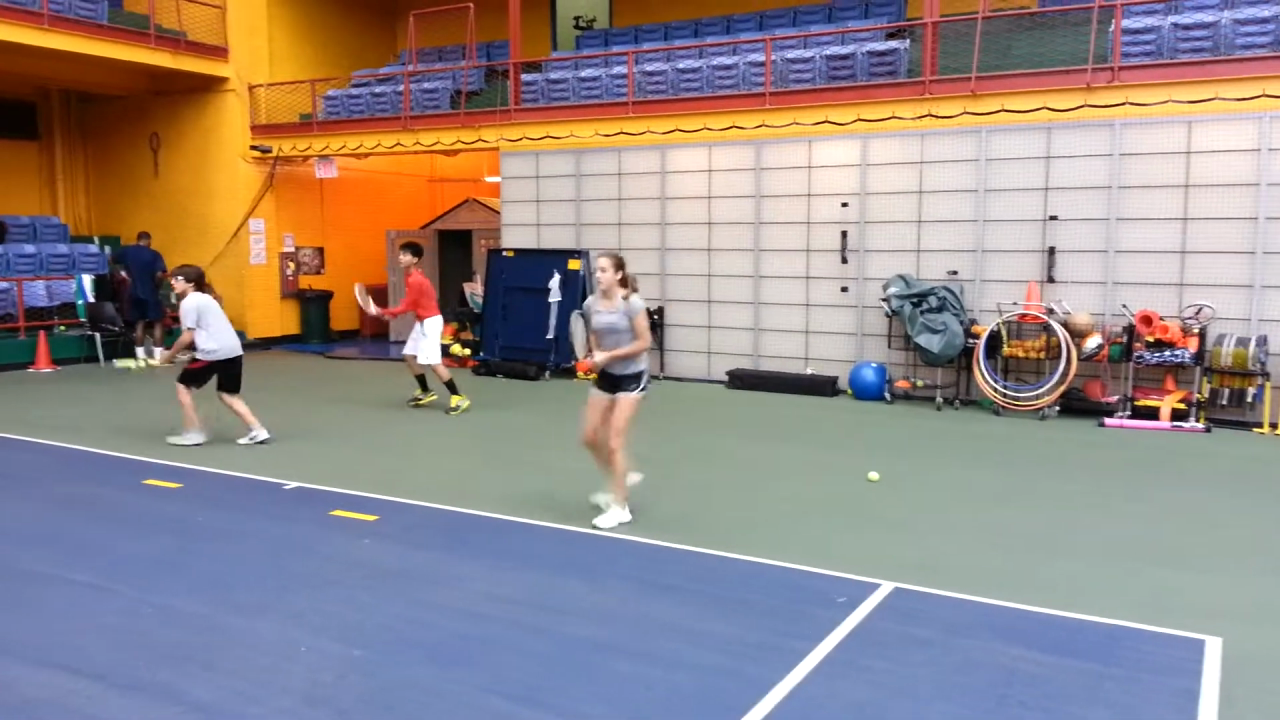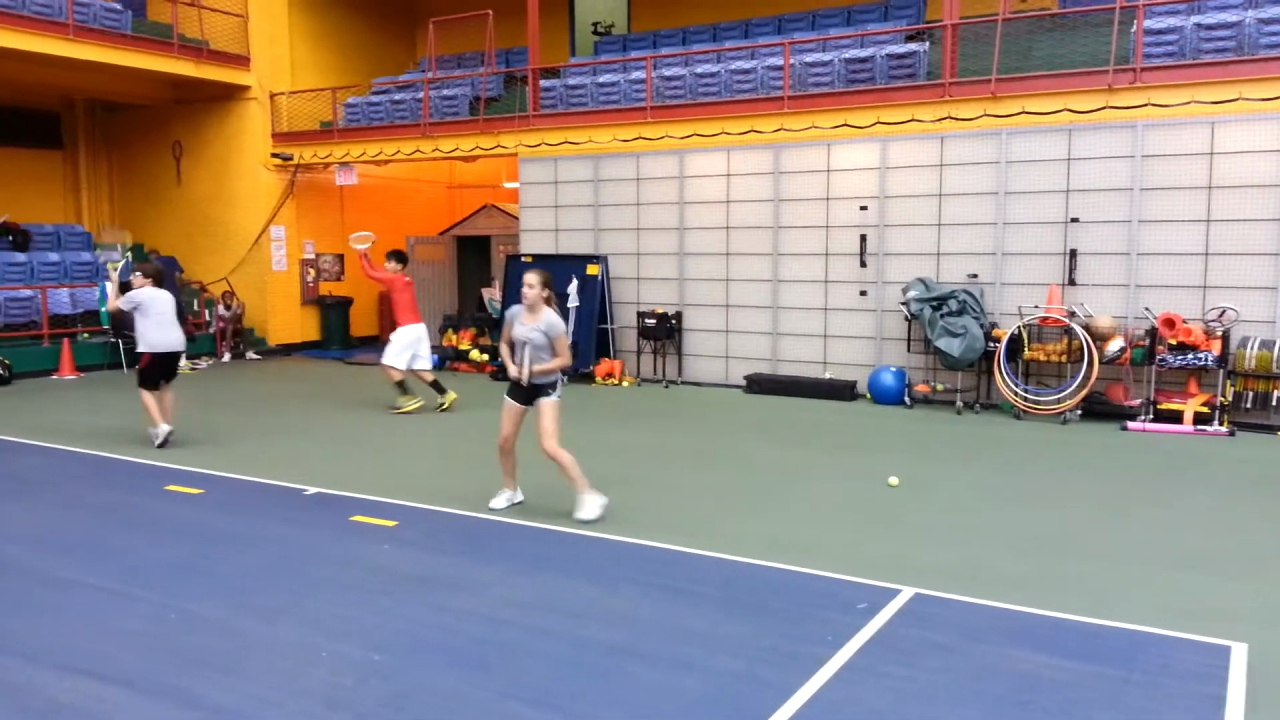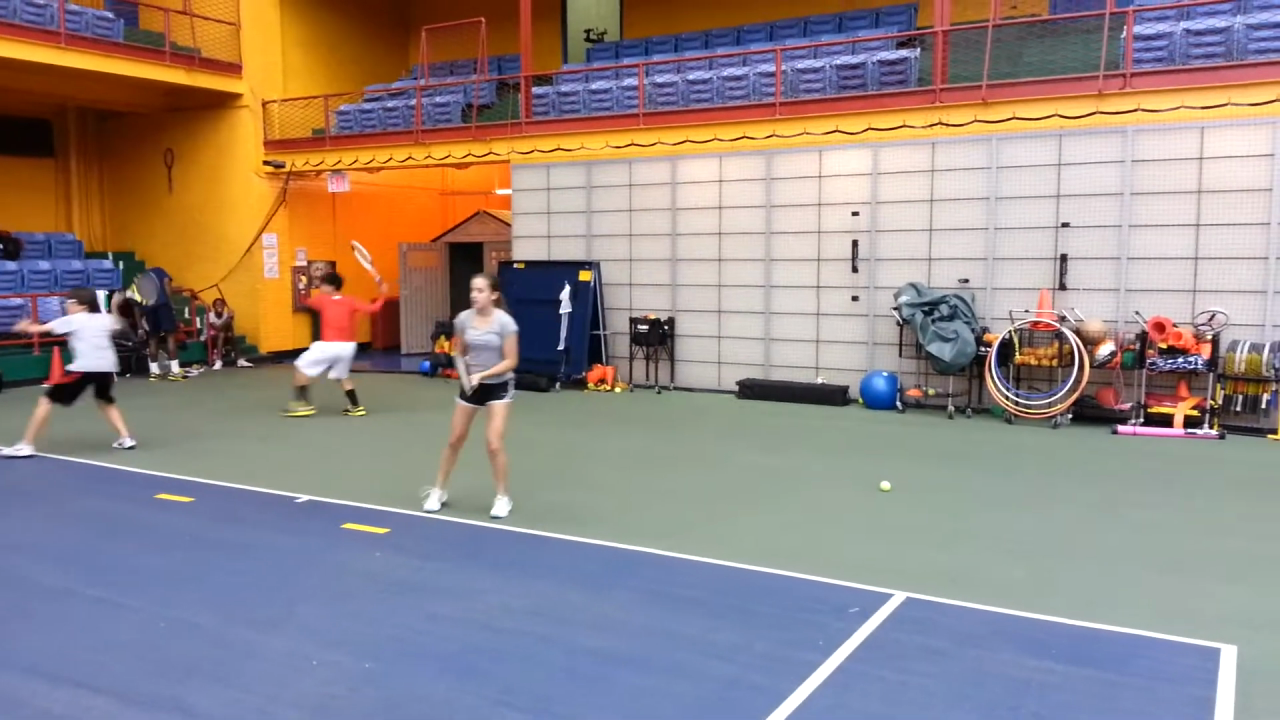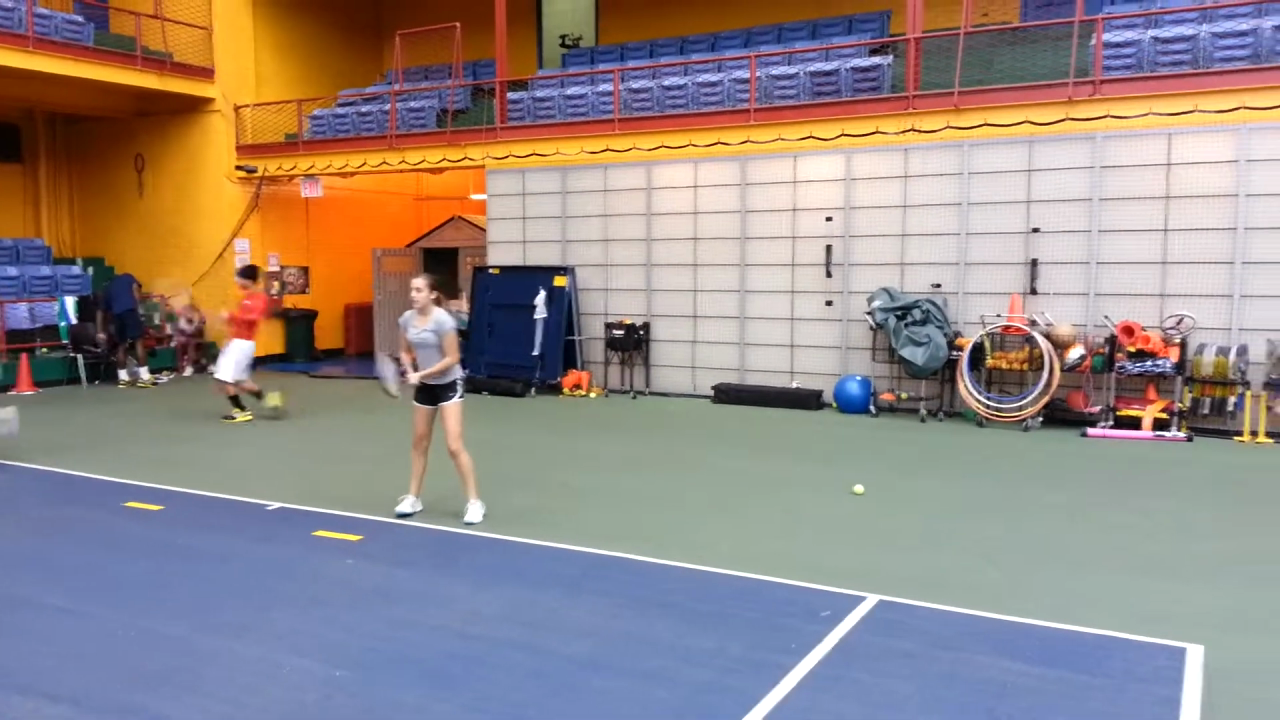
dt=0.4s
person 1, frame 1
left shoulder: (632, 303)
right shoulder: (592, 304)
left elbow: (644, 343)
left wrist: (609, 355)
right wrist: (595, 354)
left hip: (632, 376)
right hip: (607, 375)
left knee: (614, 443)
right knee: (590, 438)
left ankle: (620, 506)
right ankle: (623, 477)
person 1, frame 2
left shoulder: (553, 322)
right shoulder: (513, 313)
left elbow: (565, 360)
right elbow: (505, 344)
left wrist: (536, 369)
right wrist: (511, 366)
left hip: (547, 385)
right hip: (520, 384)
left knee: (550, 447)
right knee: (504, 442)
left ankle: (588, 495)
right ankle: (511, 490)
person 1, frame 3
left shoulder: (505, 322)
right shoulder: (463, 319)
left elbow: (511, 361)
right elbow: (459, 351)
left wrist: (482, 375)
right wrist: (464, 372)
left hip: (498, 385)
right hip: (470, 385)
left knee: (494, 444)
right knee: (454, 441)
left ankle: (502, 497)
right ankle: (439, 491)
person 1, frame 4
left shoulder: (442, 319)
right shoulder: (407, 318)
left elbow: (452, 358)
right elbow: (405, 351)
left wrist: (420, 374)
right wrist: (409, 373)
left hip: (449, 384)
right hip: (425, 386)
left knee: (454, 445)
right knee: (419, 442)
left ankle: (474, 502)
right ankle: (413, 498)
